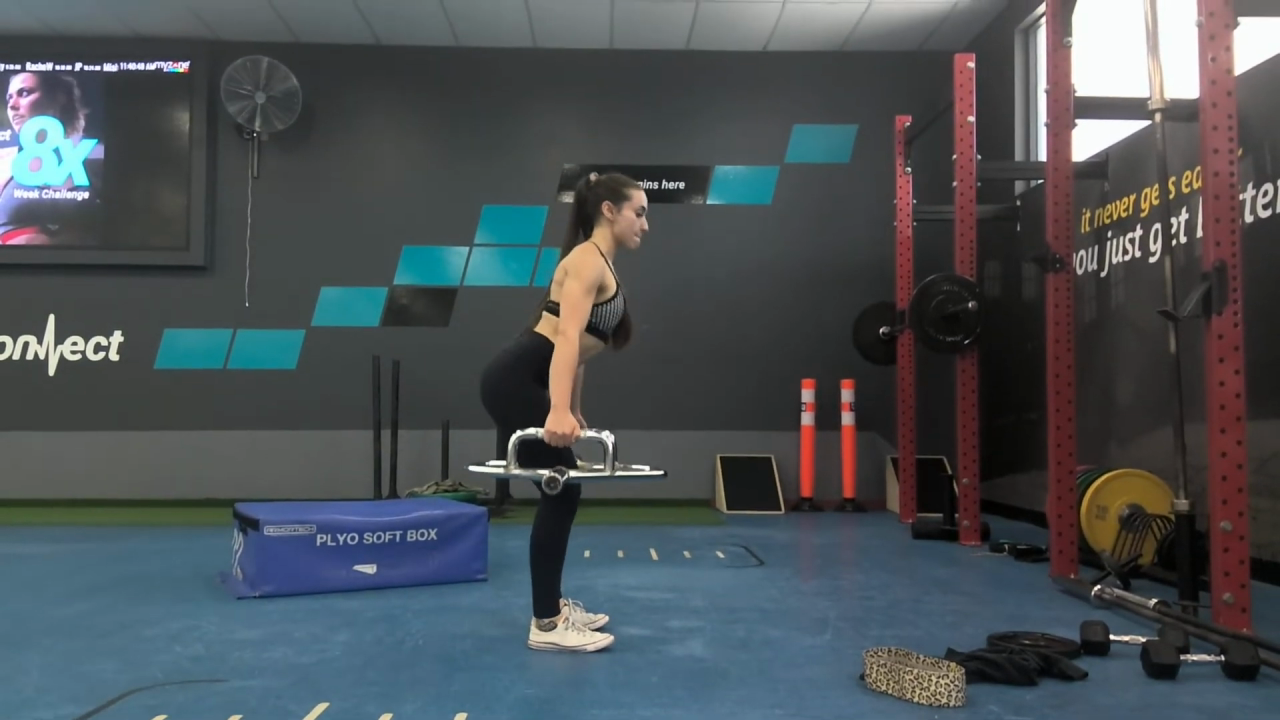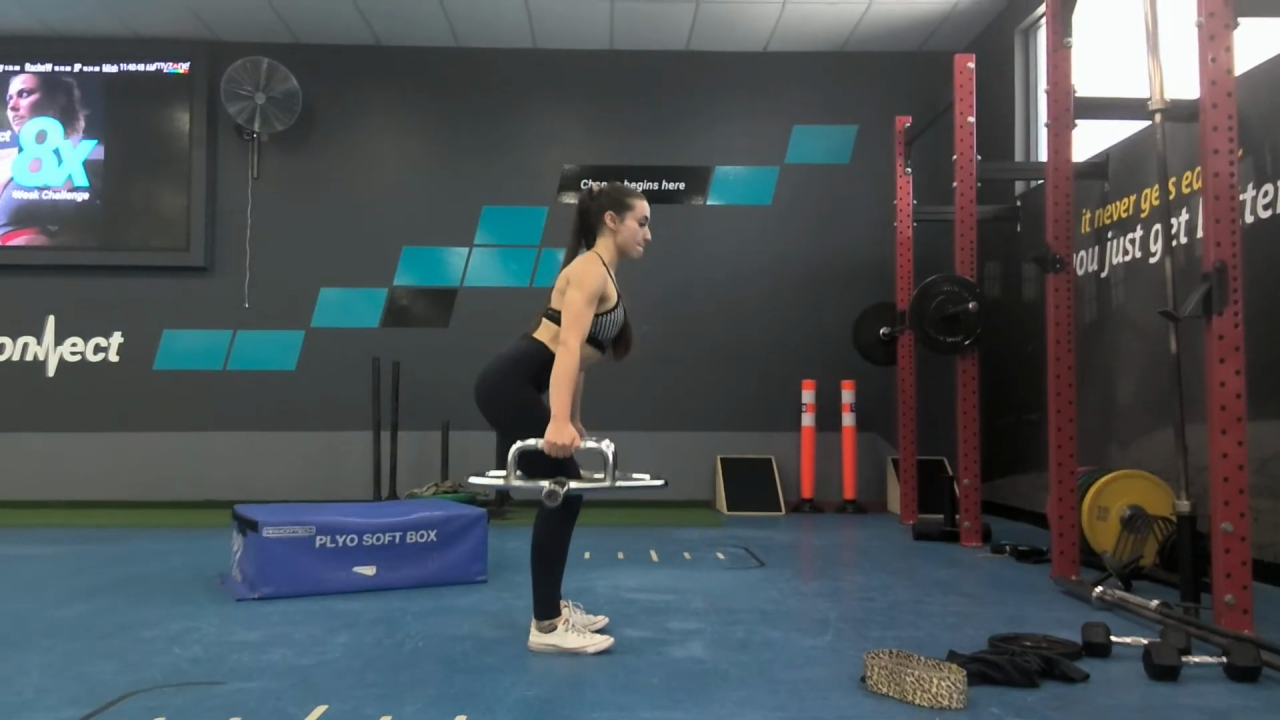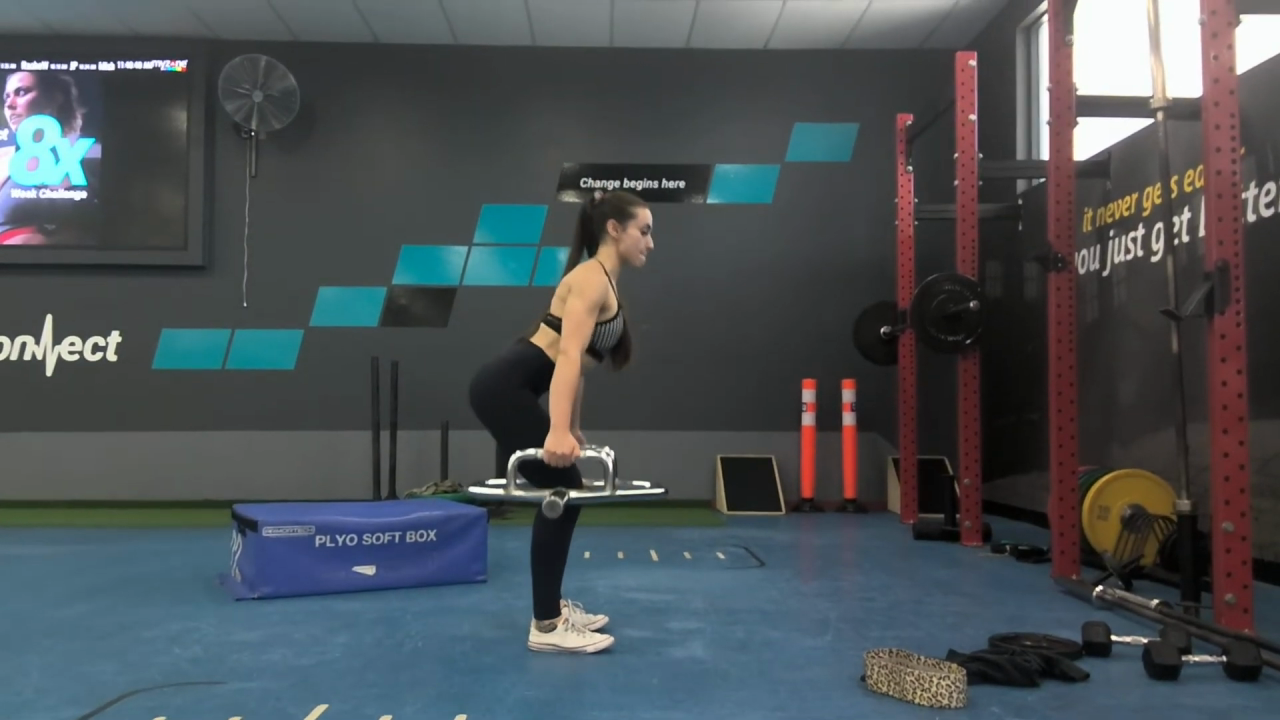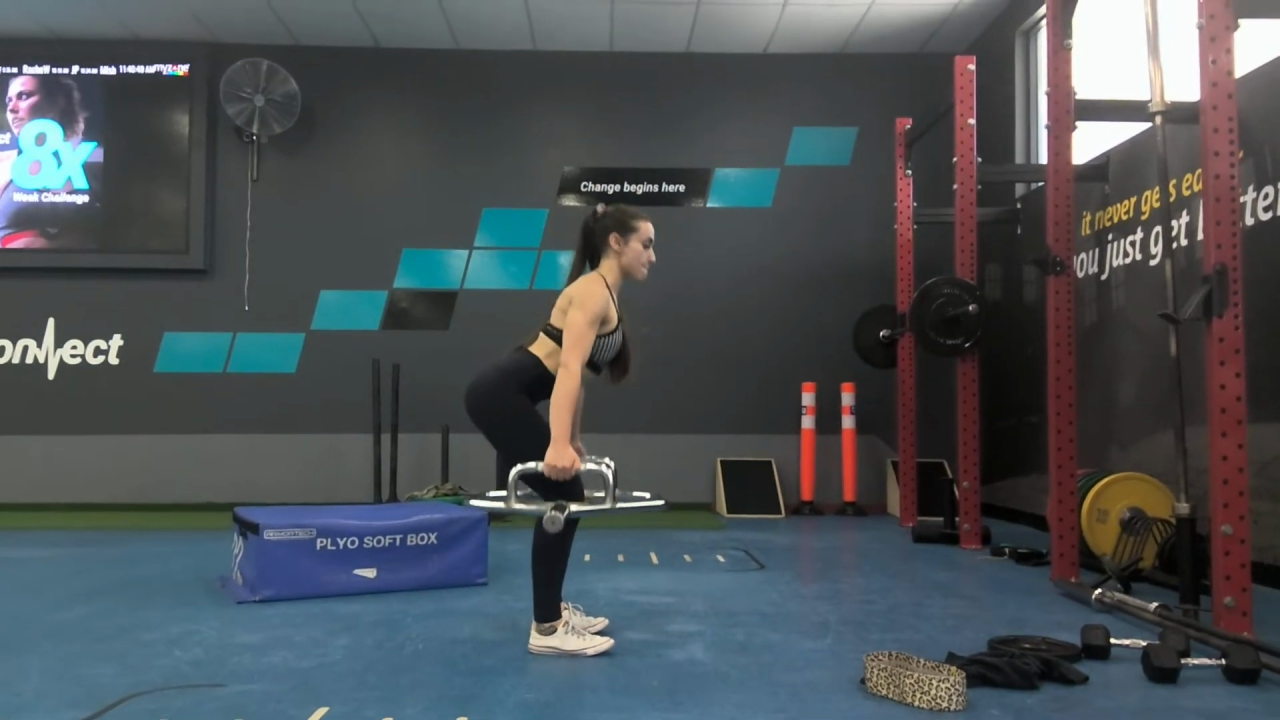
dt=0.1s
person 1, frame 1
left shoulder: (600, 264)
right shoulder: (589, 261)
left elbow: (578, 345)
right elbow: (567, 337)
left wrist: (572, 411)
right wrist: (558, 411)
left hip: (518, 381)
right hip: (514, 381)
left knee: (562, 491)
right knee: (560, 492)
left ankle: (553, 605)
right ankle: (547, 624)
person 1, frame 2
left shoulder: (600, 272)
right shoulder: (591, 270)
left elbow: (576, 353)
right elbow: (567, 348)
left wrist: (573, 420)
right wrist: (558, 423)
left hip: (516, 385)
right hip: (509, 385)
left knee: (564, 492)
right knee: (561, 495)
left ankle: (553, 607)
right ankle: (547, 626)
person 1, frame 3
left shoulder: (602, 281)
right shoulder: (592, 278)
left elbow: (576, 360)
right elbow: (568, 356)
left wrist: (572, 427)
right wrist: (558, 430)
left hip: (509, 388)
right hip: (503, 388)
left knee: (563, 492)
right knee: (560, 492)
left ankle: (553, 606)
right ankle: (546, 625)
person 1, frame 4
left shoulder: (602, 292)
right shoulder: (593, 292)
left elbow: (573, 373)
right elbow: (568, 370)
left wrist: (573, 439)
right wrist: (558, 444)
left hip: (507, 394)
right hip: (499, 395)
left knee: (567, 497)
right knee: (562, 497)
left ankle: (553, 609)
right ankle: (546, 628)
